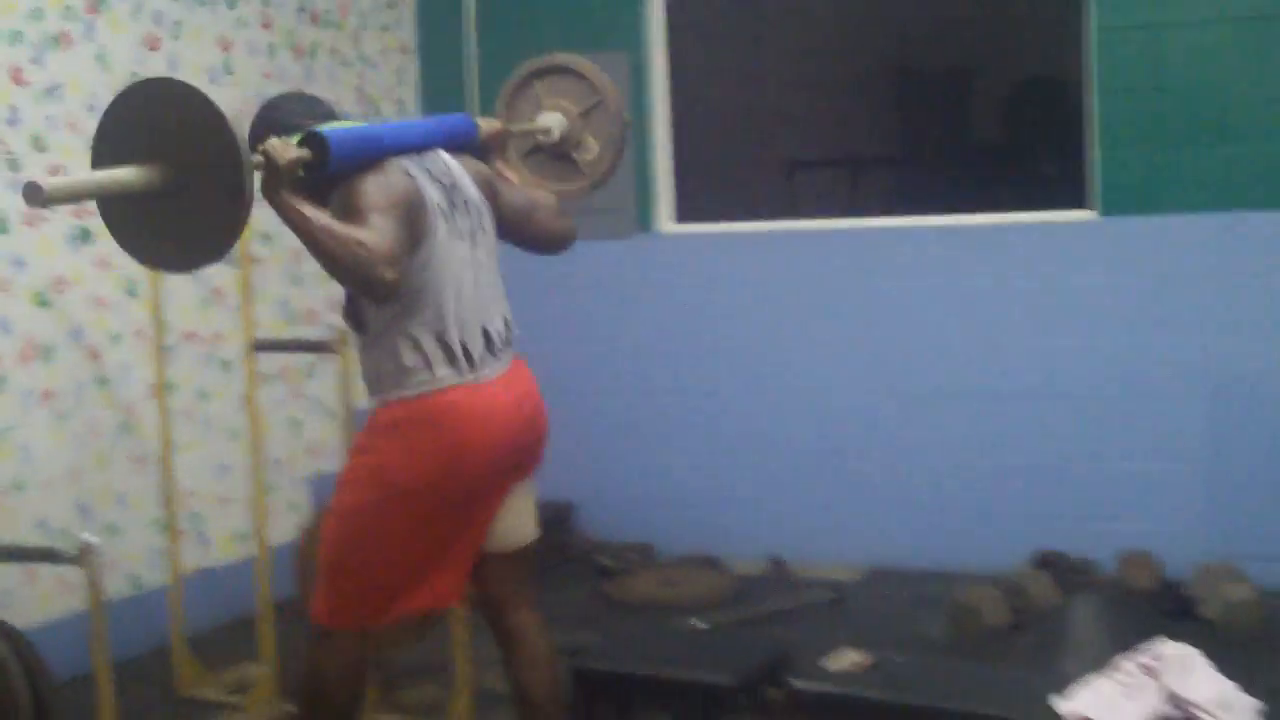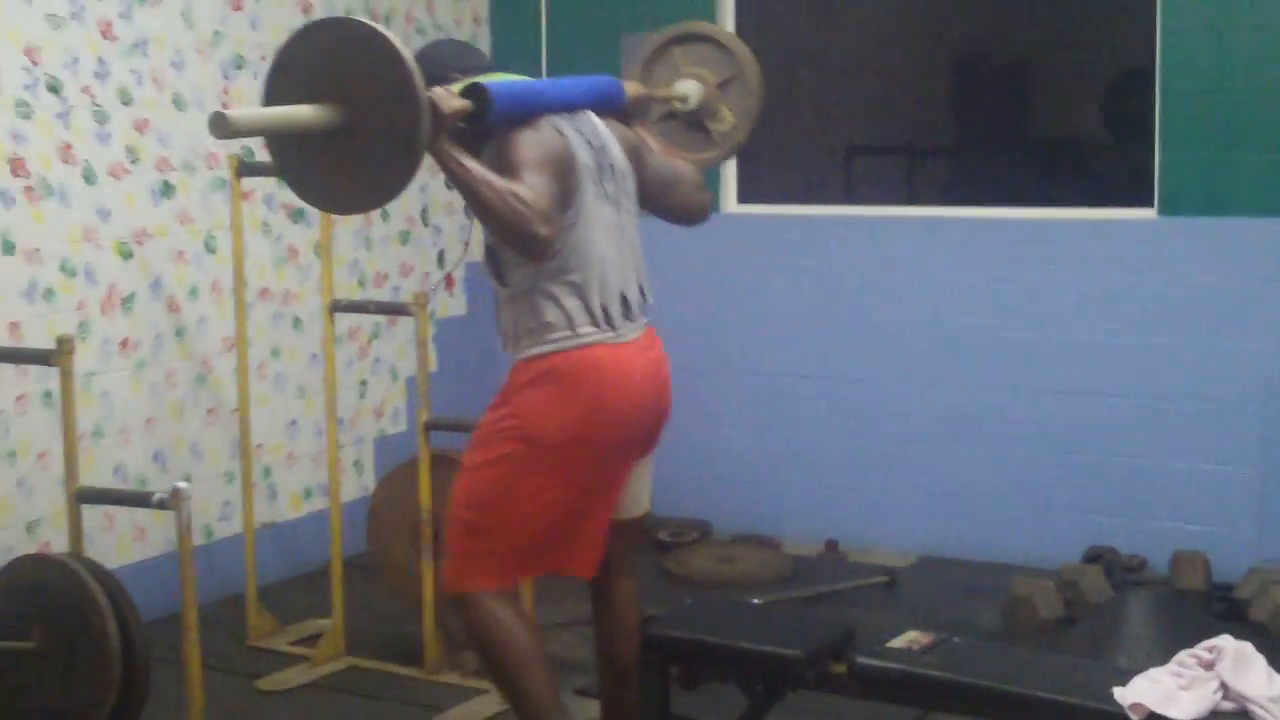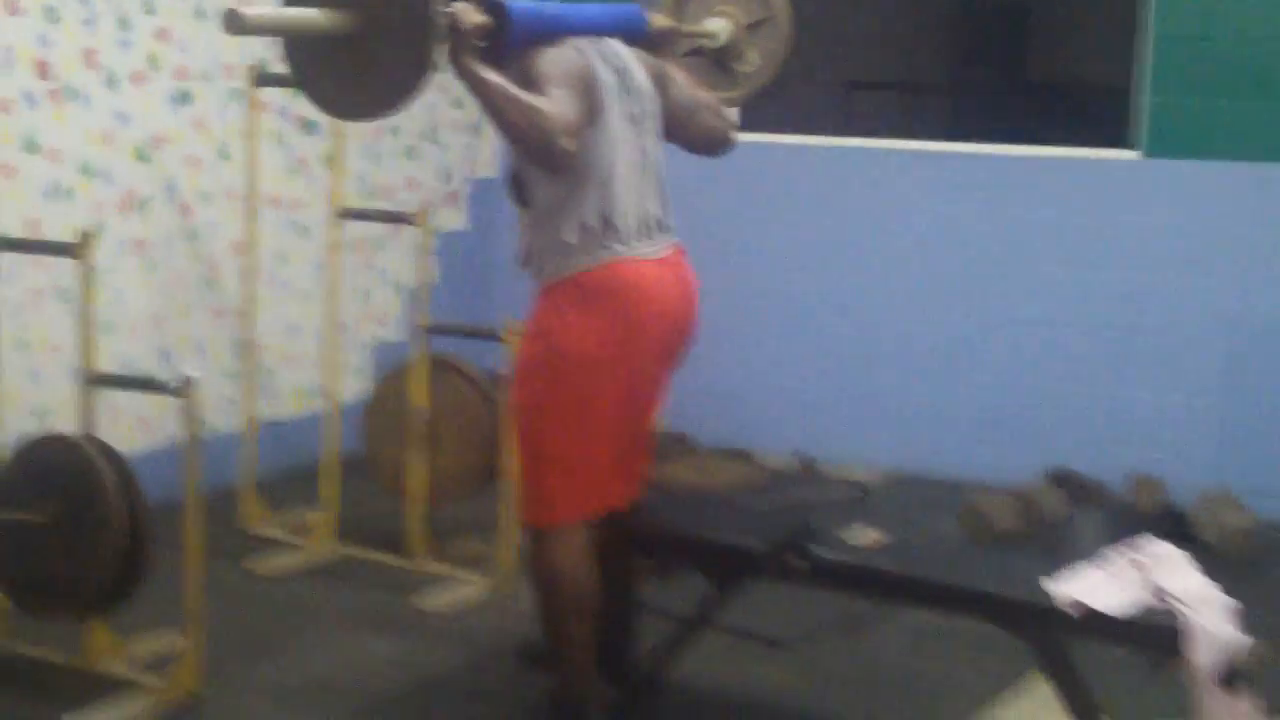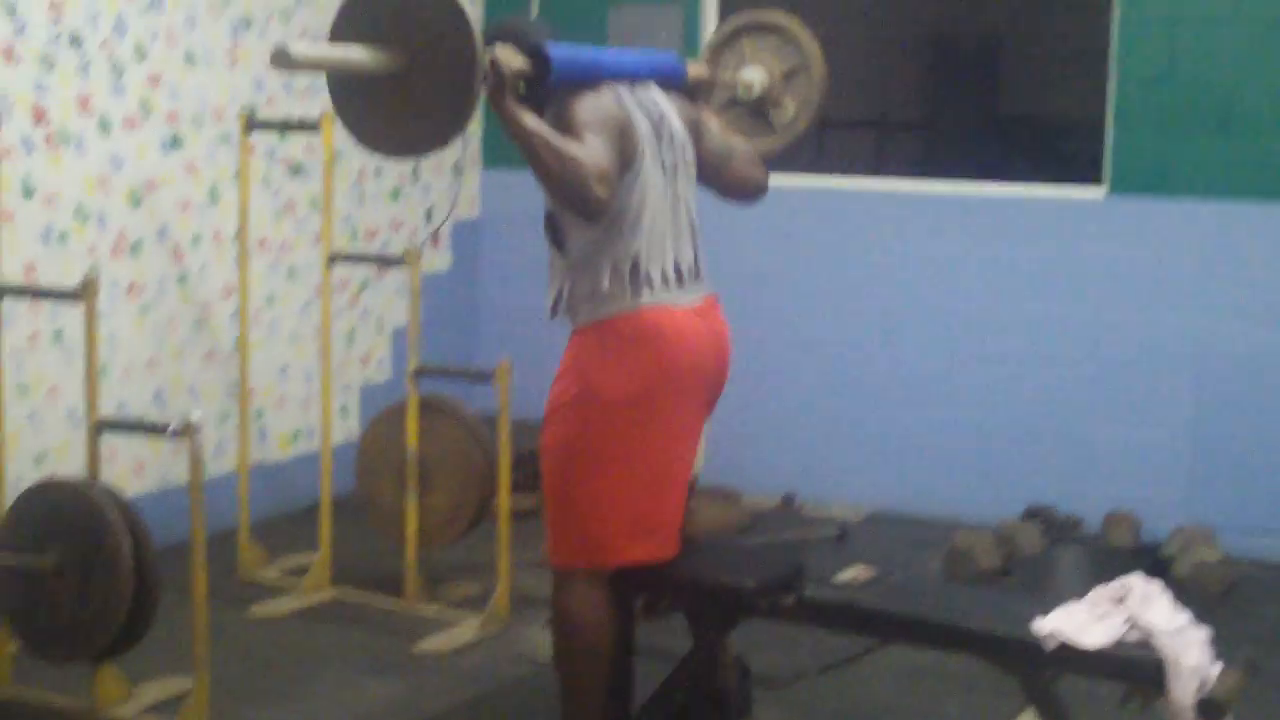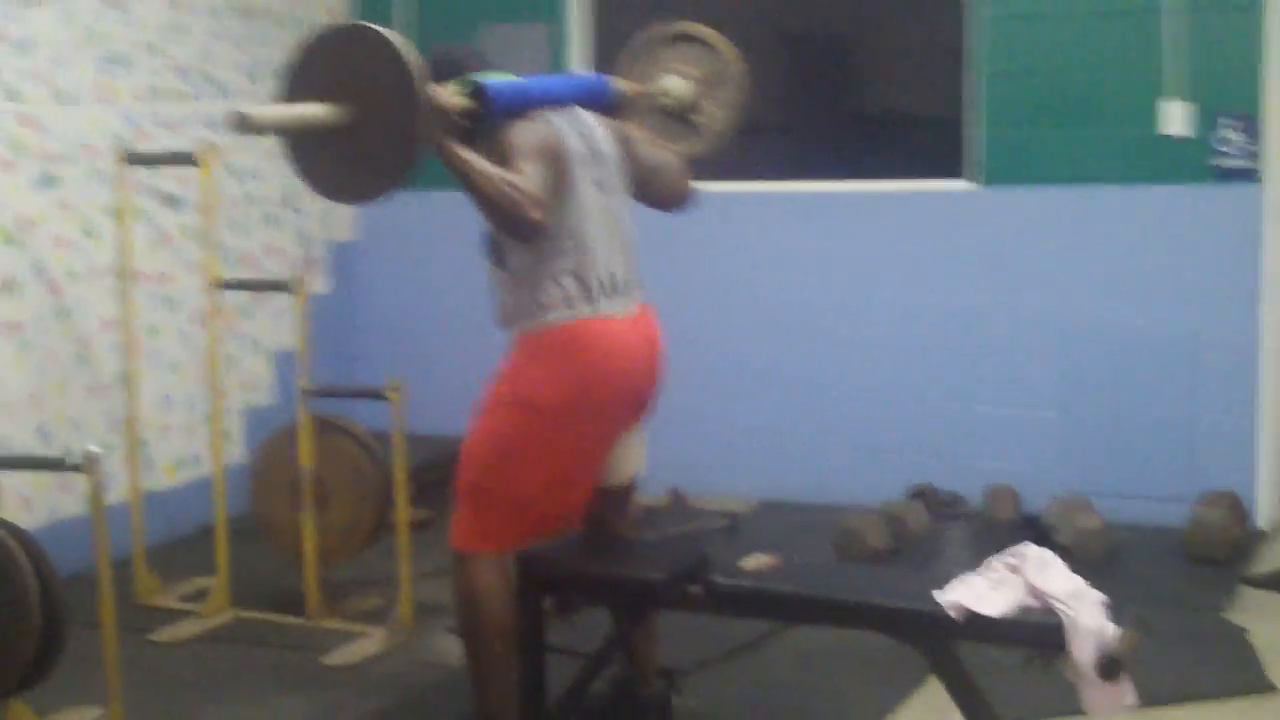
dt=0.4s
person 1, frame 1
left shoulder: (370, 186)
right shoulder: (454, 165)
left elbow: (379, 271)
right elbow: (556, 230)
left wrist: (286, 199)
right wrist: (498, 158)
left hip: (434, 420)
right hip: (513, 399)
left knee: (341, 617)
right knee: (513, 603)
person 1, frame 2
left shoulder: (521, 142)
right shoulder: (600, 128)
left elbow: (534, 229)
right elbow: (694, 201)
left wrist: (445, 149)
right wrist: (641, 124)
left hip: (568, 379)
right hip: (640, 366)
left knee: (478, 585)
right knee: (611, 573)
person 1, frame 3
left shoulder: (546, 61)
left elbow: (556, 142)
right elbow: (716, 131)
left wrist: (469, 66)
right wrist: (671, 59)
left hip: (598, 296)
right hip: (665, 281)
left knee: (558, 512)
right knee: (614, 482)
right ankle: (609, 644)
person 1, frame 4
left shoulder: (581, 109)
right shoulder: (662, 101)
left elbow: (590, 190)
right elbow: (750, 180)
left wrist: (508, 110)
right wrist: (708, 108)
left hip: (628, 342)
right hip: (700, 330)
left knee: (582, 560)
right knee: (664, 527)
person 1, frame 5
left shoulder: (515, 135)
right shoulder: (587, 121)
left elbow: (529, 216)
right elbow: (676, 188)
left wrist: (448, 145)
right wrist: (628, 122)
left hip: (569, 351)
right hip: (632, 338)
left knee: (479, 545)
right knee: (608, 526)
